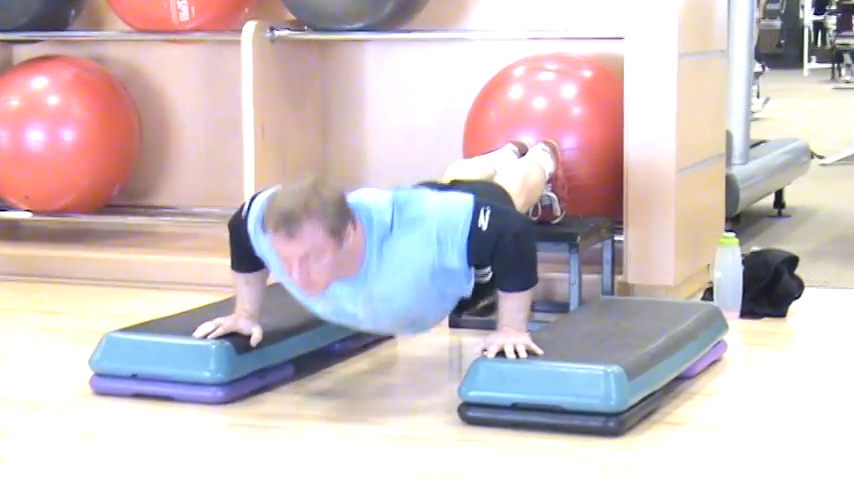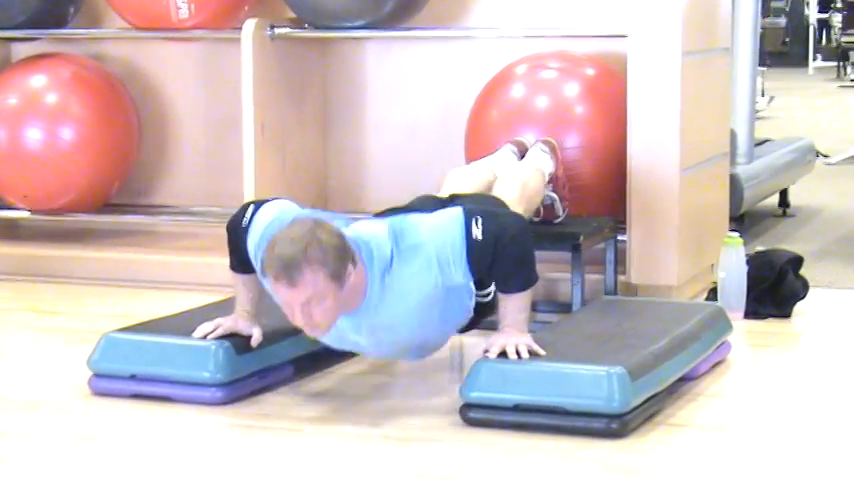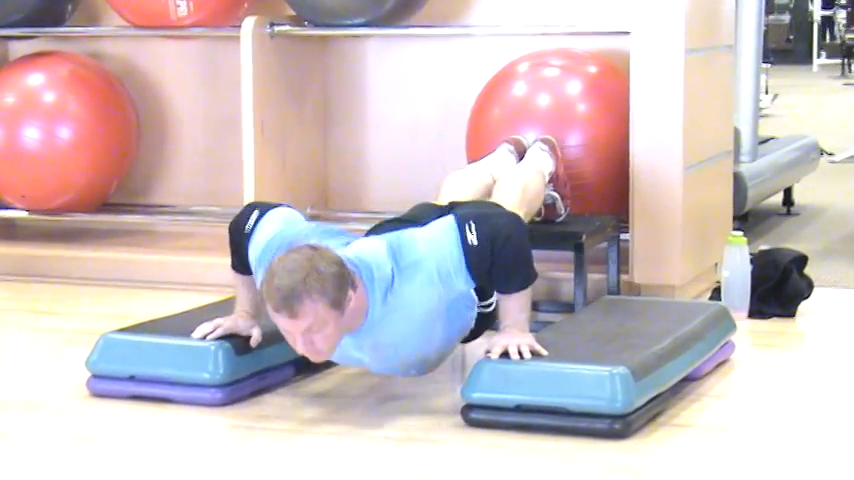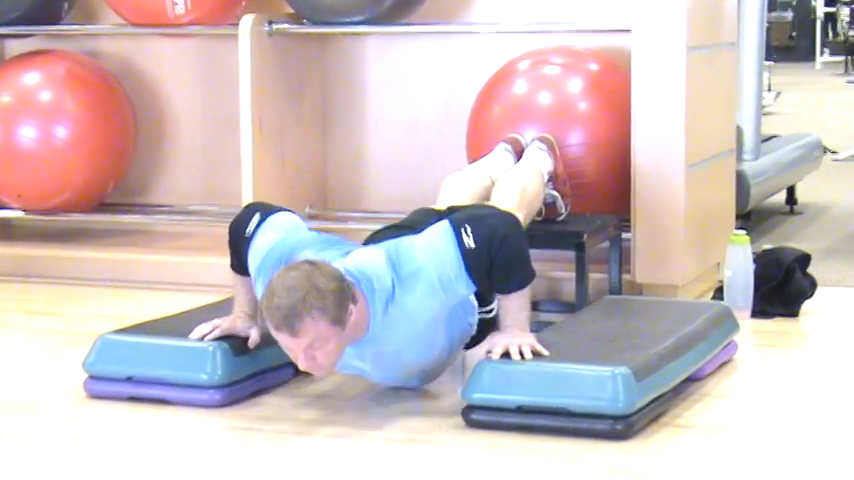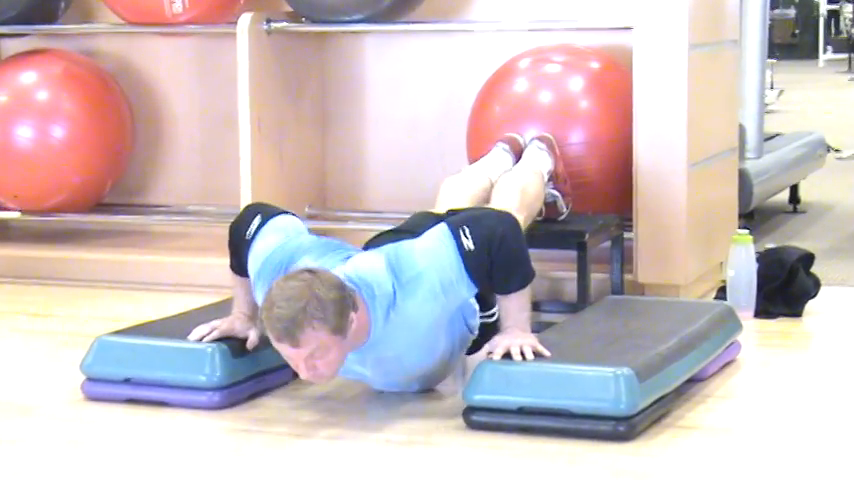
dt=0.1s
person 1, frame 1
left shoulder: (416, 232)
right shoulder: (270, 219)
left elbow: (513, 233)
right elbow: (243, 232)
left wrist: (512, 327)
right wrist: (245, 314)
left knee: (510, 192)
right knee: (455, 178)
left ankle: (541, 160)
right ankle: (507, 155)
person 1, frame 2
left shoulder: (413, 262)
right shoulder: (271, 240)
left elbow: (510, 232)
right elbow: (242, 221)
left wrist: (514, 329)
right wrist: (245, 314)
right hip: (397, 224)
left knee: (508, 200)
right knee: (452, 192)
left ankle: (540, 161)
right ankle: (508, 155)
person 1, frame 3
left shoulder: (413, 281)
right shoulder: (274, 252)
left elbow: (506, 234)
right elbow: (246, 223)
left wrist: (515, 328)
right wrist: (245, 314)
right hip: (397, 236)
left knee: (508, 206)
right knee: (451, 198)
left ankle: (541, 160)
right ankle: (506, 155)
person 1, frame 4
left shoulder: (414, 288)
right shoulder: (277, 269)
left elbow: (501, 232)
right elbow: (251, 219)
left wrist: (516, 328)
right wrist: (244, 315)
right hip: (391, 242)
left knee: (506, 207)
right knee: (447, 203)
left ankle: (538, 159)
right ankle: (503, 154)
person 1, frame 5
left shoulder: (414, 293)
right shoulder: (277, 272)
left elbow: (499, 232)
right elbow: (252, 221)
left wrist: (517, 328)
right wrist: (243, 316)
right hip: (391, 246)
left knee: (507, 208)
right knee: (447, 207)
left ankle: (538, 158)
right ankle: (501, 154)
